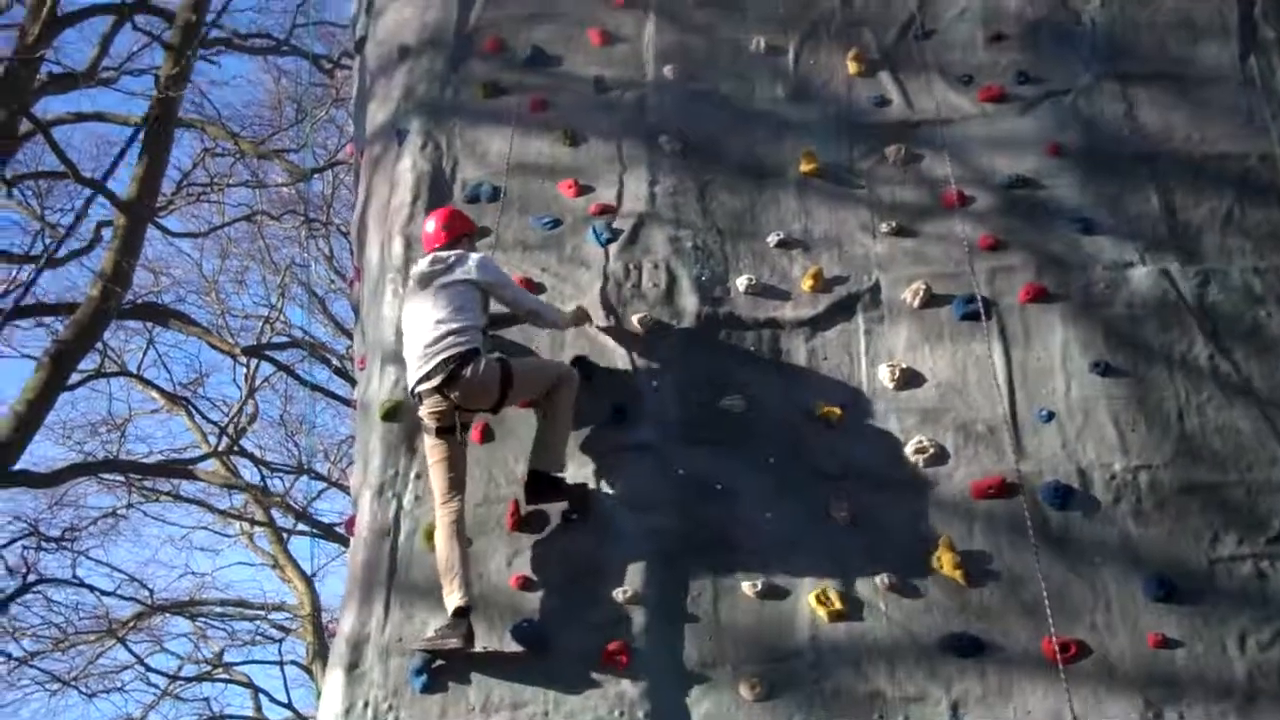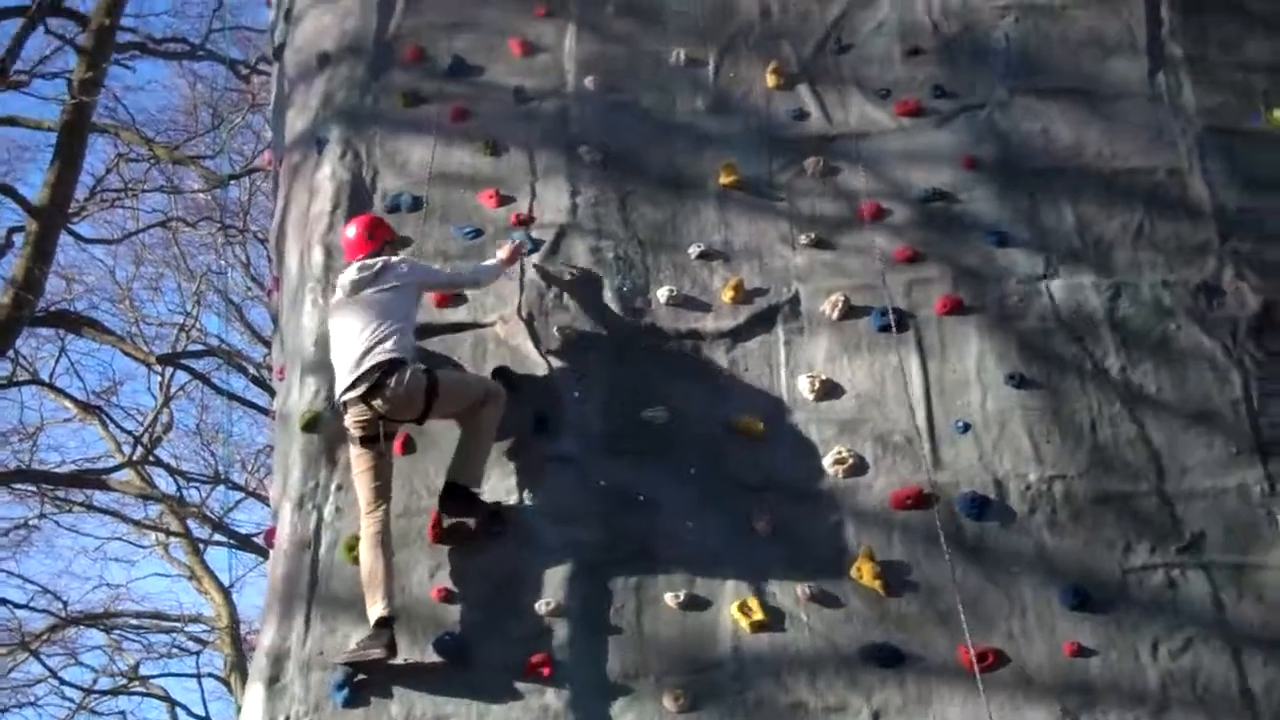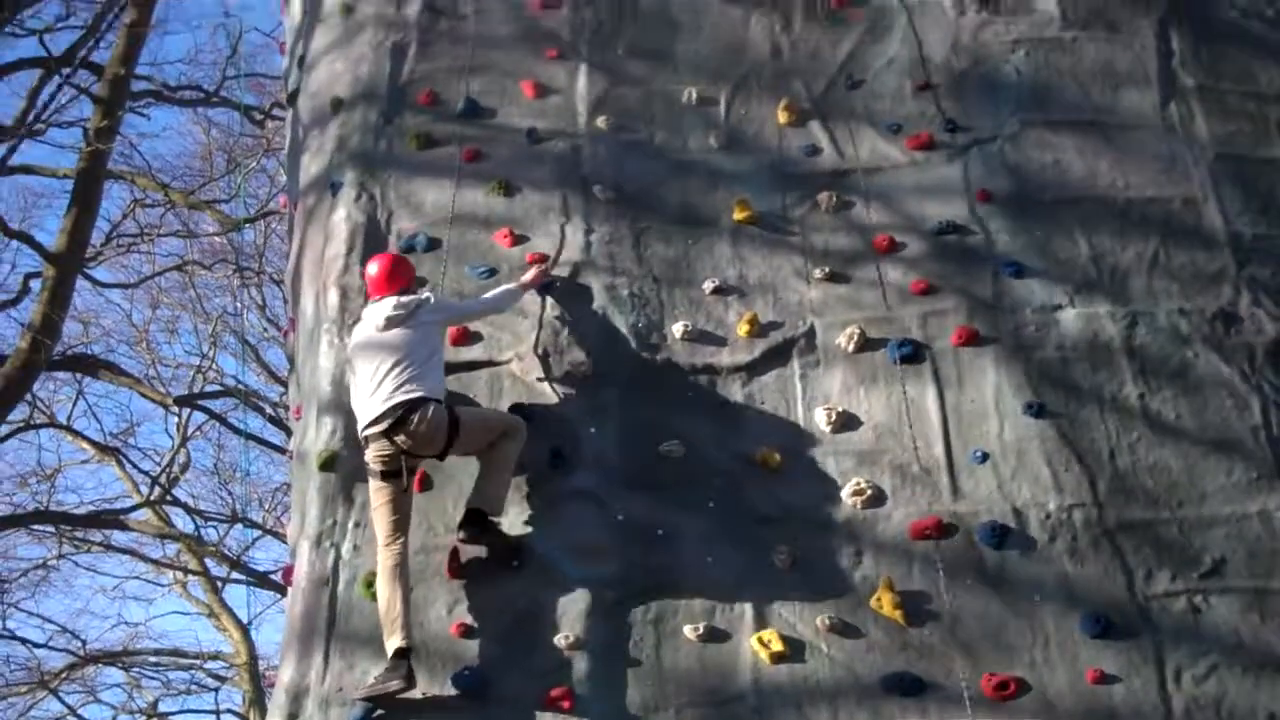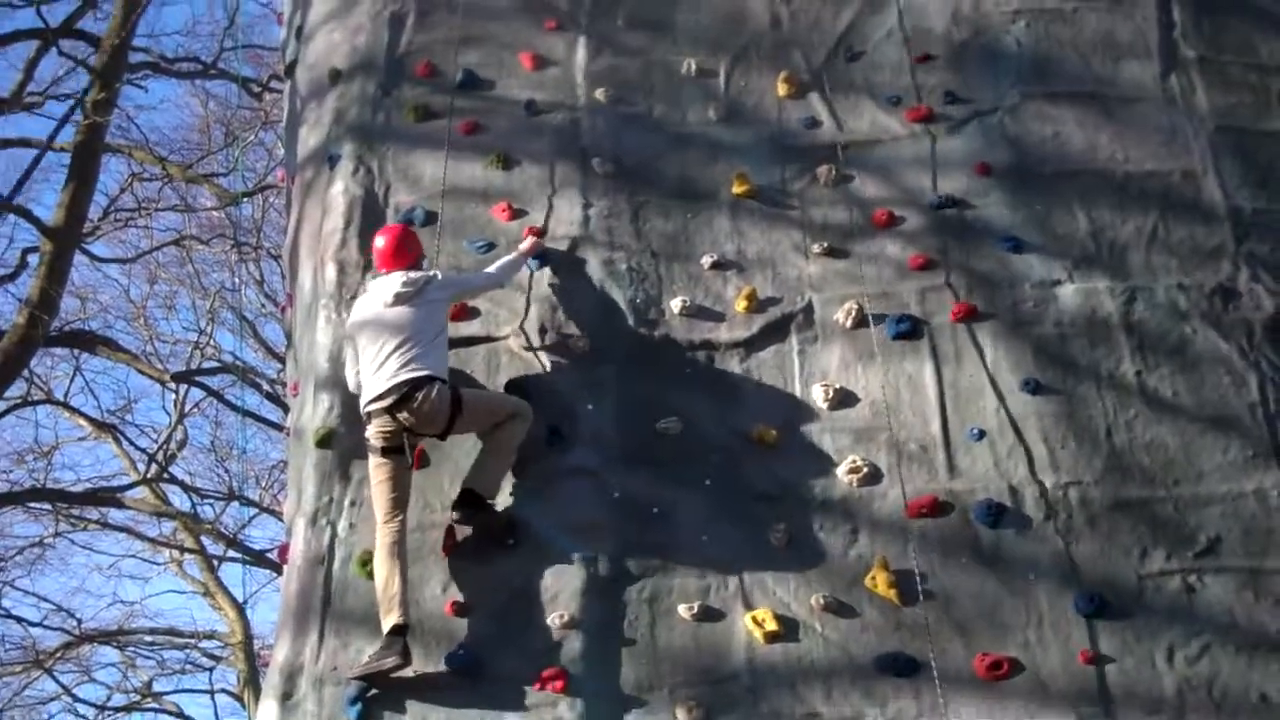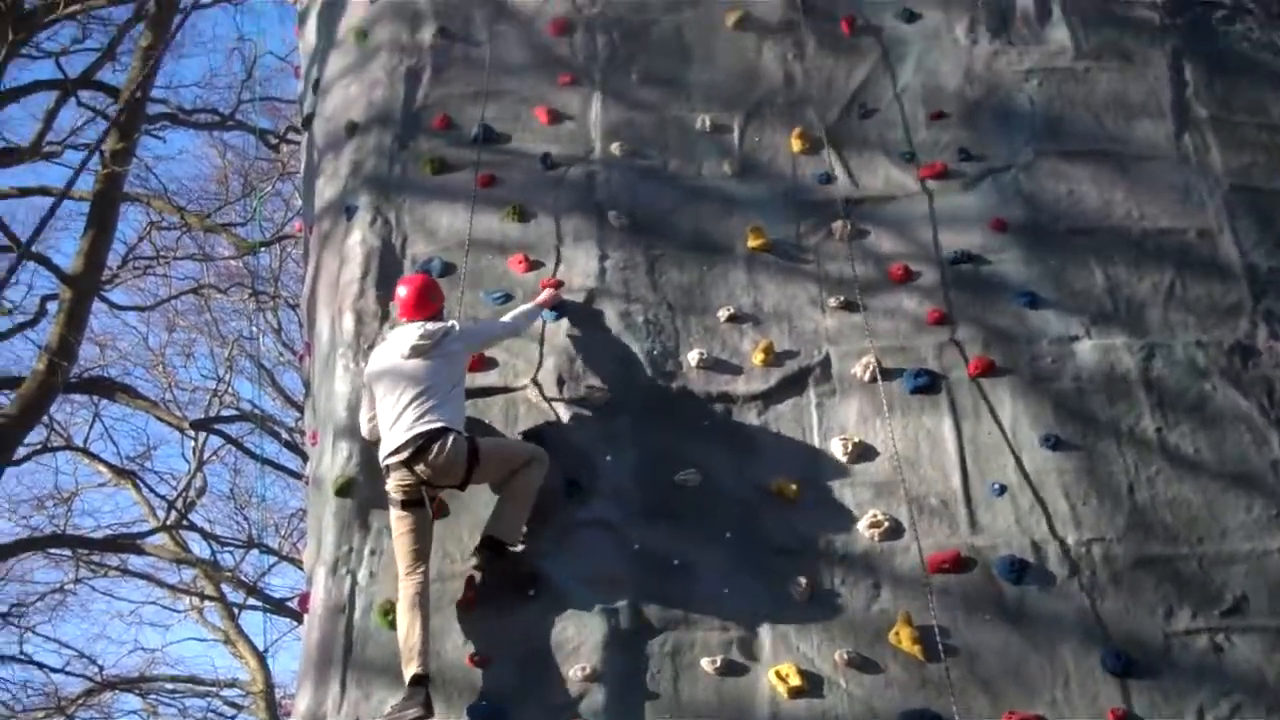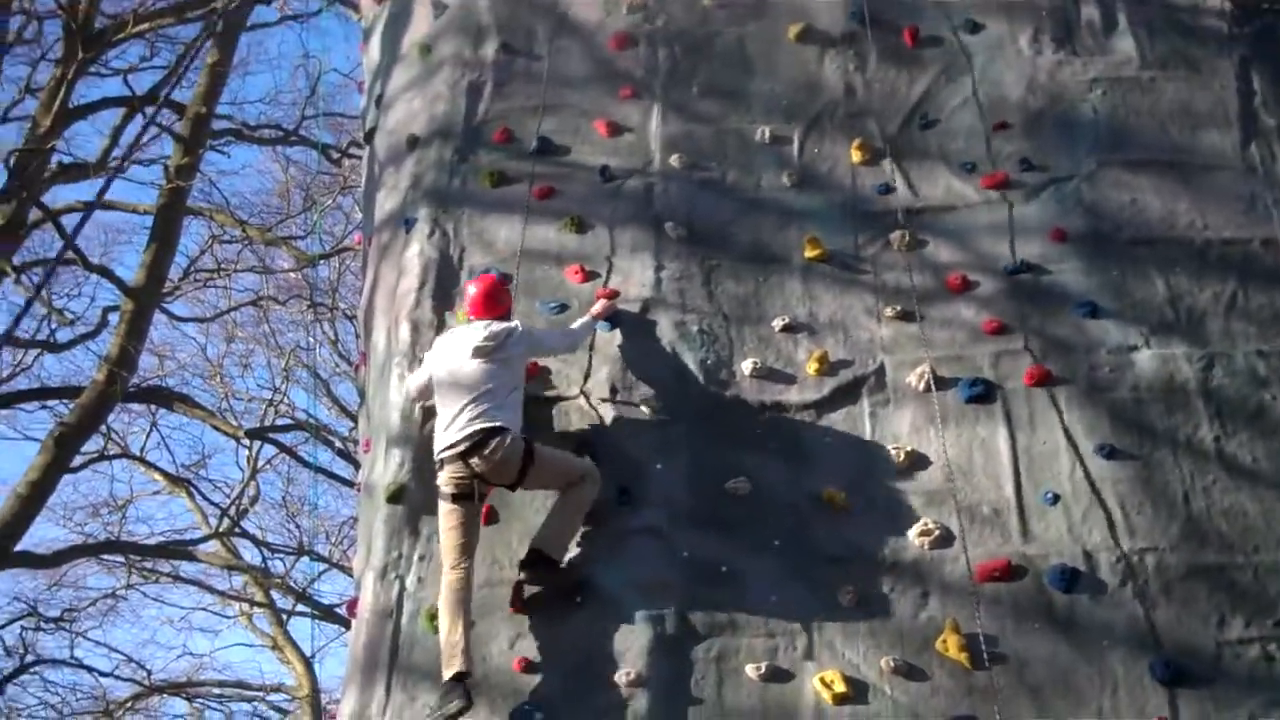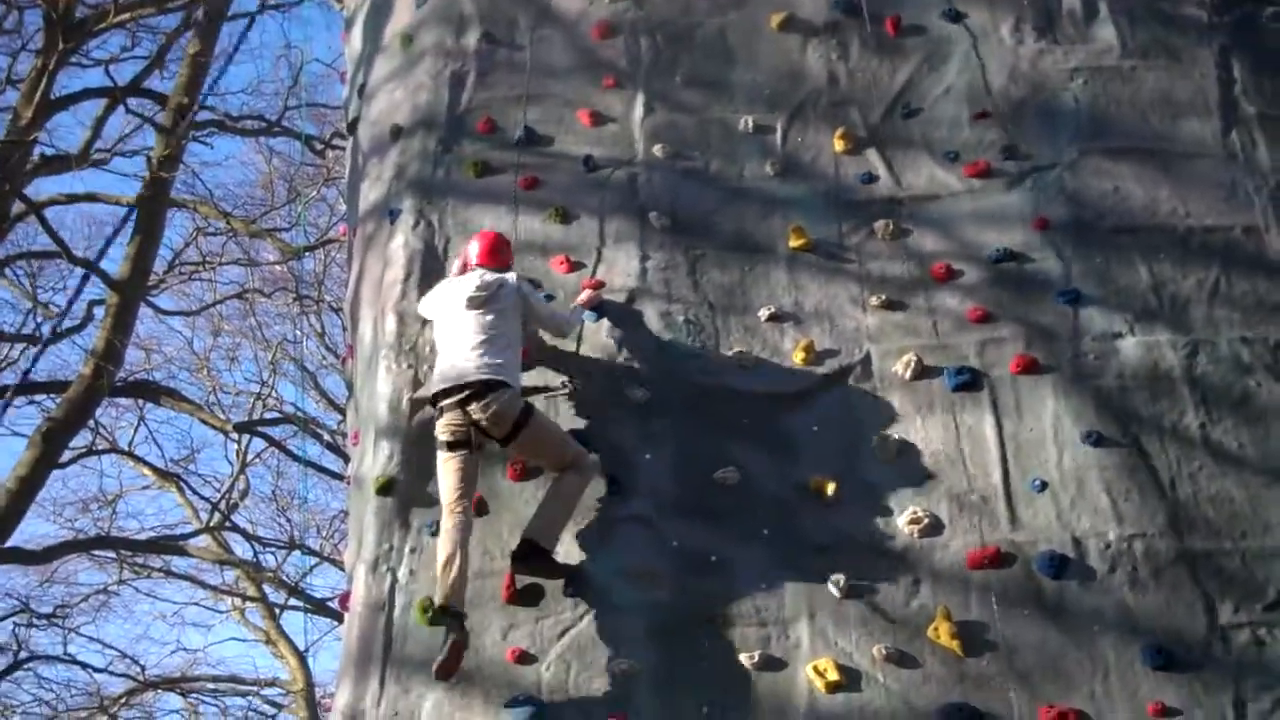
dt=0.2s
person 1, frame 1
left shoulder: (414, 287)
right shoulder: (474, 264)
right elbow: (530, 309)
right wrist: (569, 320)
left hip: (429, 397)
right hip: (469, 373)
left knee: (448, 506)
right knee: (563, 375)
left ankle: (459, 616)
right ankle: (543, 476)
person 1, frame 2
left shoulder: (338, 296)
right shoulder: (401, 270)
right elbow: (469, 278)
right wrist: (503, 261)
left hip: (354, 404)
right hip: (397, 382)
left knee: (373, 515)
right knee: (490, 392)
left ankle: (381, 626)
right ankle: (459, 490)
person 1, frame 3
left shoulder: (358, 334)
right shoulder: (428, 307)
right elbow: (489, 305)
right wrist: (525, 283)
left hip: (377, 442)
right hip: (422, 420)
left knee: (390, 550)
right knee: (511, 427)
left ankle: (399, 658)
right ankle: (477, 519)
person 1, frame 4
left shoulder: (359, 308)
right shoulder: (434, 285)
left elbow: (354, 381)
right elbow: (492, 277)
right wrist: (523, 252)
left hip: (379, 418)
right hip: (425, 398)
left knee: (389, 528)
right knee: (517, 412)
left ankle: (395, 636)
right ankle: (473, 499)
person 1, frame 5
left shoulder: (379, 355)
right shoulder: (452, 336)
left elbow: (368, 429)
right elbow: (508, 326)
right wrist: (540, 303)
left hip: (397, 471)
right hip: (442, 451)
left knee: (411, 579)
right knee: (534, 458)
right ankle: (496, 547)
person 1, frame 6
left shoulder: (443, 345)
right shoulder: (516, 335)
left elbow: (412, 392)
right elbow: (570, 340)
right wrist: (594, 316)
left hip: (452, 462)
right hip: (498, 446)
left knee: (456, 570)
right knee: (585, 475)
left ankle: (456, 683)
right ankle: (541, 558)
person 1, frame 7
left shoulder: (444, 291)
right shoulder: (513, 286)
left elbow: (423, 307)
right elbow: (562, 327)
right wrist: (582, 305)
left hip: (448, 409)
right hip: (496, 398)
left knee: (455, 513)
right knee: (578, 464)
left ankle: (451, 613)
right ankle: (532, 550)
